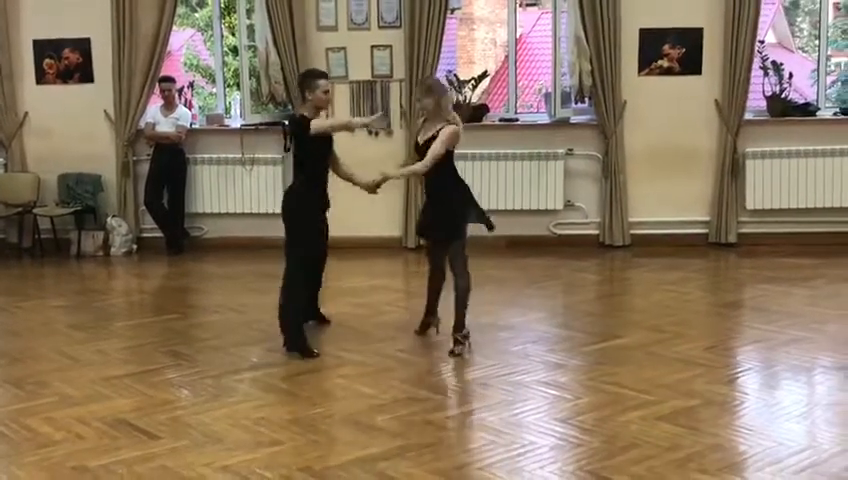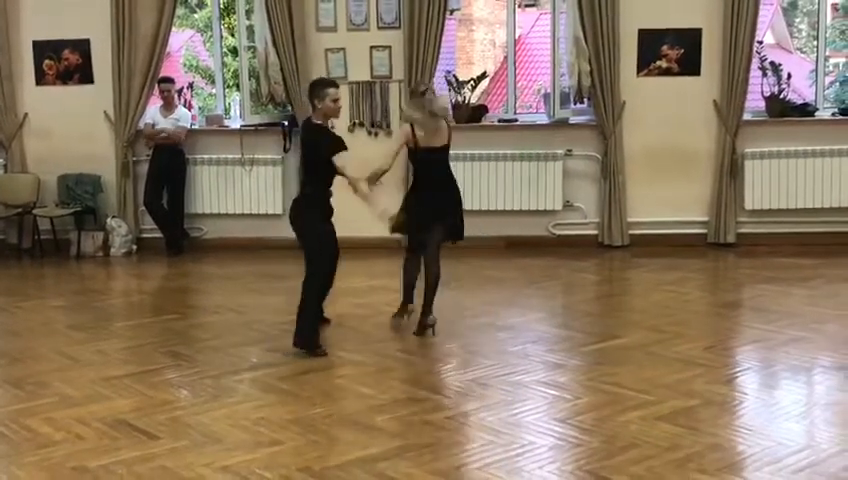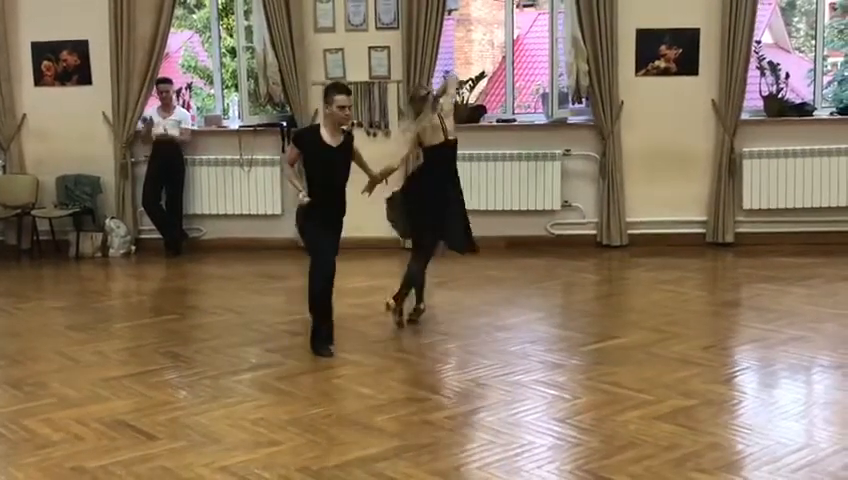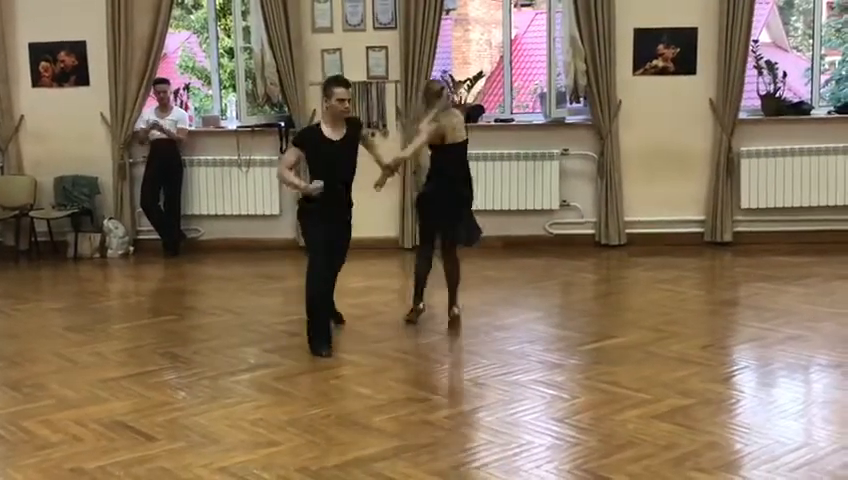
dt=0.3s
person 1, frame 1
left shoulder: (321, 128)
right shoulder: (301, 124)
left elbow: (334, 164)
right elbow: (342, 124)
left wrist: (363, 183)
right wrist: (366, 121)
left hip: (315, 202)
right hip: (301, 203)
left knee: (316, 257)
right knee: (299, 264)
left ankle: (309, 309)
right ankle: (294, 337)
person 1, frame 2
left shoulder: (311, 128)
right shoulder: (327, 137)
right elbow: (347, 173)
left hip: (317, 207)
right hip: (312, 210)
left knee: (325, 260)
right knee: (322, 264)
left ankle: (312, 312)
right ankle: (306, 336)
person 1, frame 3
left shoulder: (345, 137)
right shoulder: (306, 136)
right elbow: (290, 165)
left wrist: (373, 175)
right wrist: (301, 190)
left hip: (335, 214)
right hip: (313, 216)
left knee: (324, 265)
right knee: (324, 267)
left ankle: (320, 311)
right ankle: (321, 337)
person 1, frame 4
left shoulder: (353, 125)
right shoulder: (308, 135)
left elbow: (366, 139)
right elbow: (283, 169)
left wrist: (382, 164)
right wrist: (305, 187)
left hip: (342, 208)
right hip: (315, 210)
left knee: (335, 261)
right knee: (320, 266)
left ankle: (327, 309)
right ankle: (318, 337)
person 2, frame 1
left shoulder: (450, 129)
right shoulder: (425, 125)
left elbow: (424, 166)
right elbow: (420, 163)
left wrist: (393, 174)
right wrist: (386, 178)
left hip: (453, 199)
right hip: (436, 198)
left knee: (457, 264)
right knee: (435, 261)
left ankle: (460, 330)
right ankle: (430, 316)
person 2, frame 2
left shoulder: (408, 128)
right shoulder: (444, 119)
left elbow: (386, 166)
left wrist: (366, 182)
left hip: (423, 195)
right hip: (446, 192)
left knee: (414, 250)
right knee: (432, 254)
left ankle: (406, 304)
right ankle: (426, 314)
person 2, frame 3
left shoulder: (418, 128)
right shoulder: (446, 113)
left elbow: (397, 164)
right elbow: (452, 81)
right wrist: (437, 96)
left hip: (423, 190)
right hip: (445, 191)
left knee: (421, 249)
right knee: (424, 250)
left ankle: (418, 303)
right ankle: (398, 300)
person 2, frame 4
left shoulder: (433, 124)
right shoulder: (457, 117)
left elbow: (407, 155)
left wrist: (385, 174)
left hip: (440, 189)
right hip: (458, 188)
left knee: (425, 247)
right knee: (449, 249)
left ankle: (417, 304)
right ankle: (452, 306)
person 3, frame 1
left shoulder: (184, 112)
right shoulder: (153, 110)
left elbow: (178, 138)
right elbow: (147, 134)
left wrist: (157, 136)
right wrist: (168, 134)
left hip: (175, 156)
right hip: (158, 156)
left knee: (175, 200)
right knee: (150, 199)
left ankle: (175, 240)
right ankle: (176, 233)
person 3, frame 2
left shoulder: (183, 113)
right shoulder: (152, 111)
left elbow: (178, 138)
right elbow: (146, 134)
left wrist: (157, 138)
right wrist: (163, 131)
left hip: (175, 157)
right hip: (158, 157)
left knee: (175, 200)
right knee: (150, 200)
left ankle: (174, 241)
right ankle: (176, 234)
person 3, frame 3
left shoulder: (183, 114)
right shoulder: (150, 113)
left elbow: (185, 139)
right elbow: (144, 139)
left wrist: (169, 135)
right wrist: (148, 128)
left hip: (174, 157)
right hip: (156, 157)
left knee: (174, 201)
right knee: (149, 200)
left ankle: (173, 241)
right ankle: (175, 235)
person 3, frame 4
left shoulder: (180, 114)
right shoulder: (148, 113)
left elbow: (181, 139)
right elbow: (141, 140)
left wrist: (164, 130)
right wrist: (148, 130)
left hip: (172, 157)
right hip: (154, 158)
left knee: (172, 201)
right knee: (147, 201)
left ankle: (172, 242)
right ankle: (173, 235)
